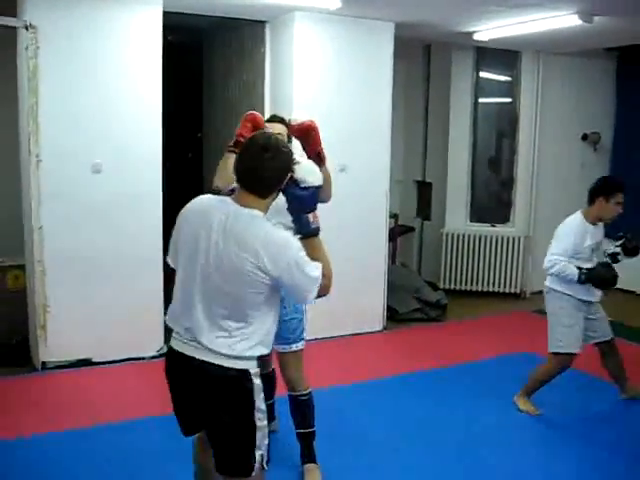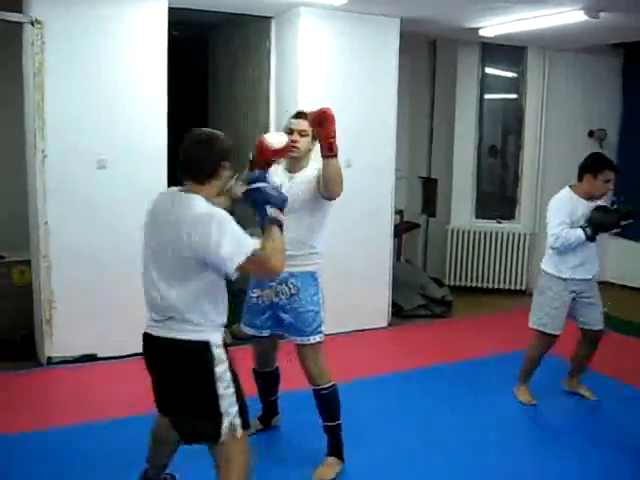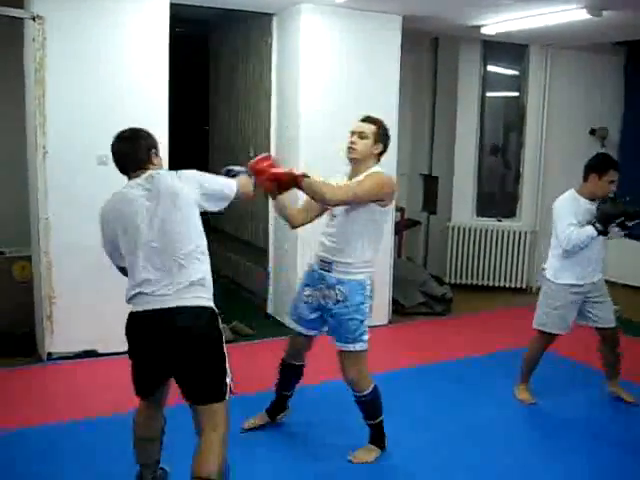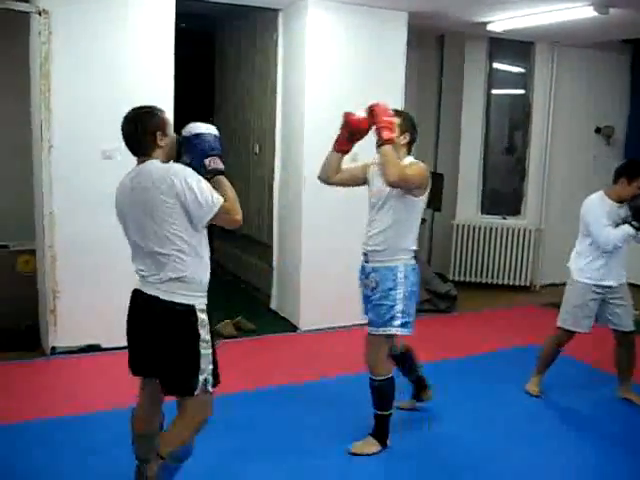
dt=0.3s
person 1, frame 1
left shoulder: (300, 178)
left elbow: (324, 196)
right elbow: (221, 184)
left wrist: (316, 153)
left knee: (293, 372)
right knee: (259, 358)
right ankle: (269, 417)
person 1, frame 2
left shoulder: (318, 175)
right shoulder: (270, 174)
left elbow: (333, 192)
left wrist: (329, 144)
right wrist: (258, 168)
left hip: (300, 279)
right hip: (264, 276)
left knee: (313, 366)
right knee: (262, 355)
right ankle: (269, 415)
person 1, frame 3
left shoulder: (380, 182)
right shoulder: (341, 181)
left elbow: (335, 196)
right elbow: (296, 219)
left wrist: (293, 177)
right wrist: (272, 190)
left hip: (351, 285)
right hip: (318, 276)
left knee: (353, 370)
right knee: (294, 351)
left ankle: (378, 438)
right ankle: (276, 410)
person 1, frame 4
left shoulder: (416, 171)
right shoulder: (375, 168)
left elbow: (394, 177)
right elbow: (327, 177)
left wrist: (383, 137)
right wrist: (346, 139)
left hip: (394, 271)
right hip: (370, 267)
left knee: (375, 354)
right knee: (389, 343)
left ankle: (380, 434)
right ankle: (421, 388)
person 2, frame 1
left shoulder: (196, 210)
right shoulder: (276, 245)
right elbow: (322, 285)
right wrist: (308, 222)
left hip: (181, 358)
right hip: (229, 373)
left knee: (208, 433)
person 2, frame 2
left shoulder: (162, 202)
right shoulder: (209, 219)
right elbow: (271, 266)
right wrist: (272, 217)
left hip: (158, 338)
right hip: (195, 348)
left knee: (173, 414)
person 2, frame 3
left shoulder: (111, 208)
right shoulder: (184, 181)
right elbow: (245, 188)
right wrist: (238, 174)
left hip: (143, 319)
right hip: (194, 316)
left knee: (150, 401)
right knee: (213, 425)
person 2, frame 4
left shoulder: (126, 187)
right shoulder: (177, 176)
right elbow: (233, 217)
right wrist: (215, 168)
left hip: (144, 302)
right hip: (180, 309)
left knee: (150, 394)
right knee: (195, 410)
person 3, frame 1
left shoulder: (598, 225)
right shoulder: (572, 226)
right elbow: (551, 263)
left wrist: (620, 250)
right wrist: (584, 275)
left hip: (588, 298)
right hip: (563, 297)
left knee: (608, 345)
right knee: (564, 358)
right ankle: (523, 396)
person 3, frame 2
left shoulder: (597, 201)
right shoulder: (561, 201)
left elbow: (603, 225)
right elbow: (556, 239)
left wrist: (616, 219)
right wrist: (590, 230)
left hip: (586, 279)
right hip: (558, 279)
left knee: (593, 334)
right knee: (546, 336)
left ankle: (573, 381)
right ankle: (522, 385)
person 3, frame 3
left shoulder: (601, 203)
right shoulder: (565, 203)
left elbow: (612, 230)
right elbow: (570, 240)
right wrist: (599, 225)
left hip: (593, 282)
right hip: (562, 282)
left knee: (610, 334)
right knee: (544, 336)
left ankle: (614, 384)
right ankle: (522, 384)
person 3, frame 4
right shoulder: (594, 204)
right elbow: (607, 242)
left hip: (616, 284)
right hip: (585, 281)
right knee: (564, 333)
right ankle: (536, 377)
